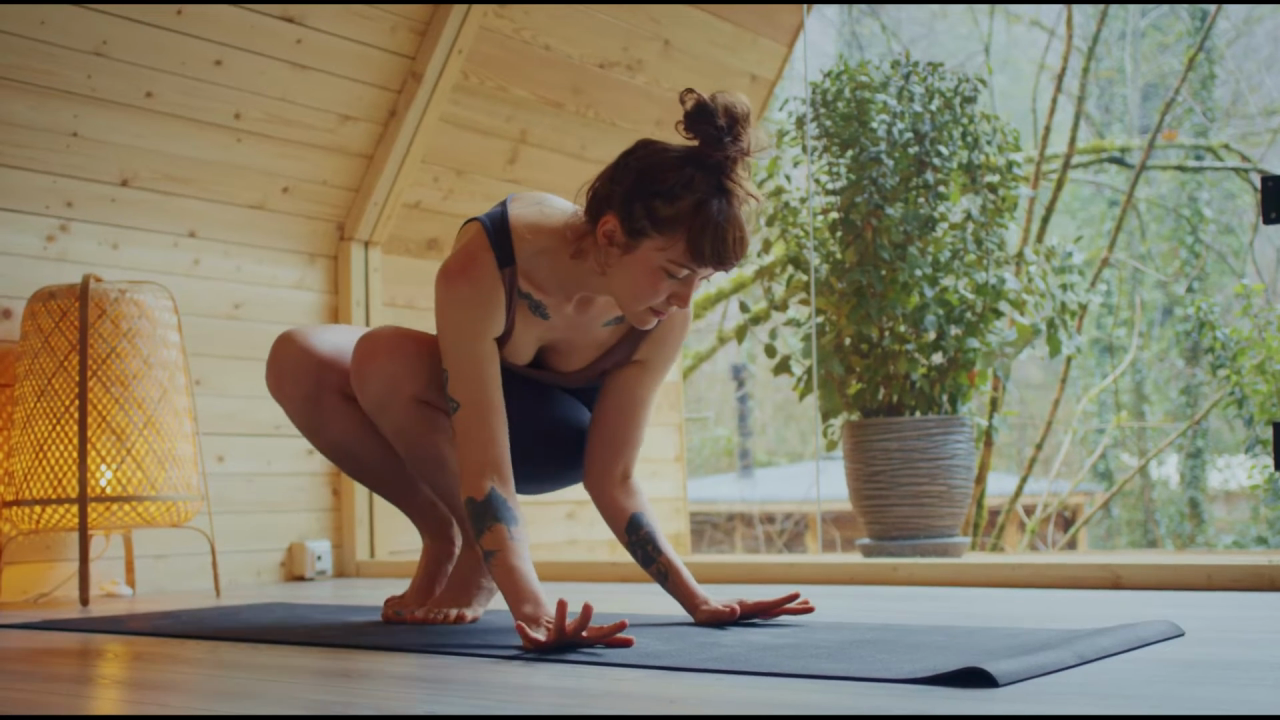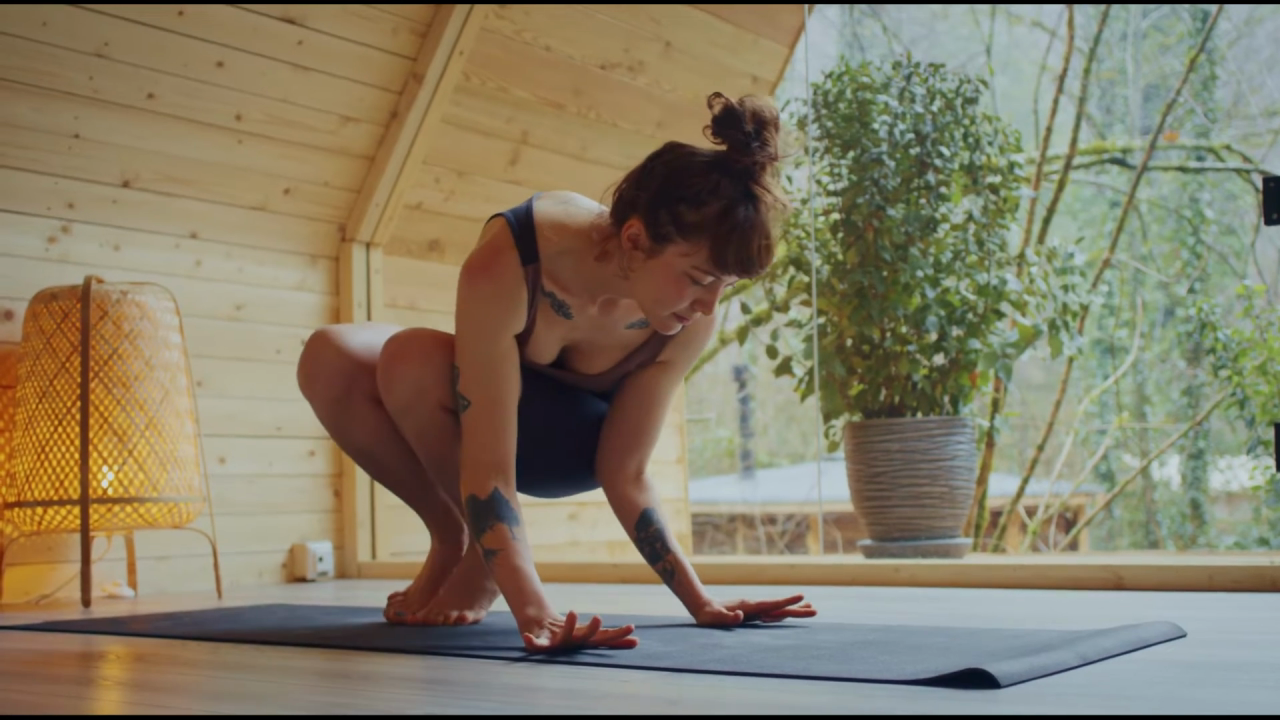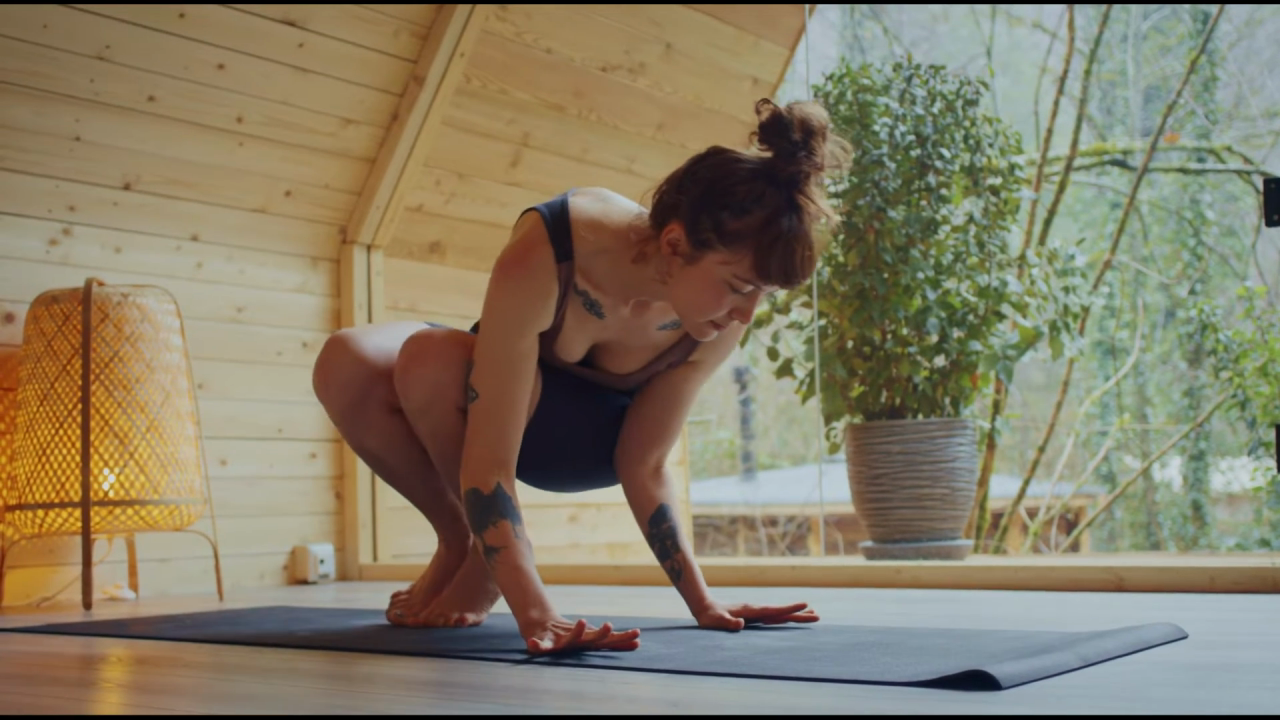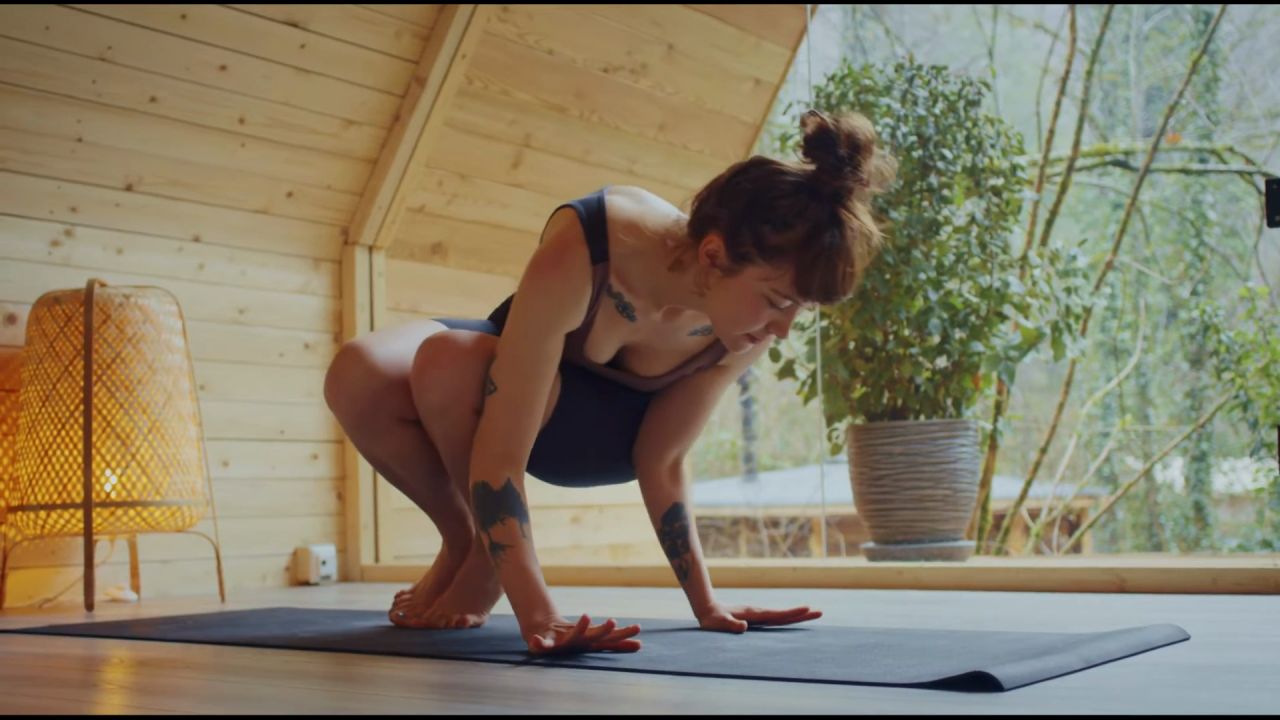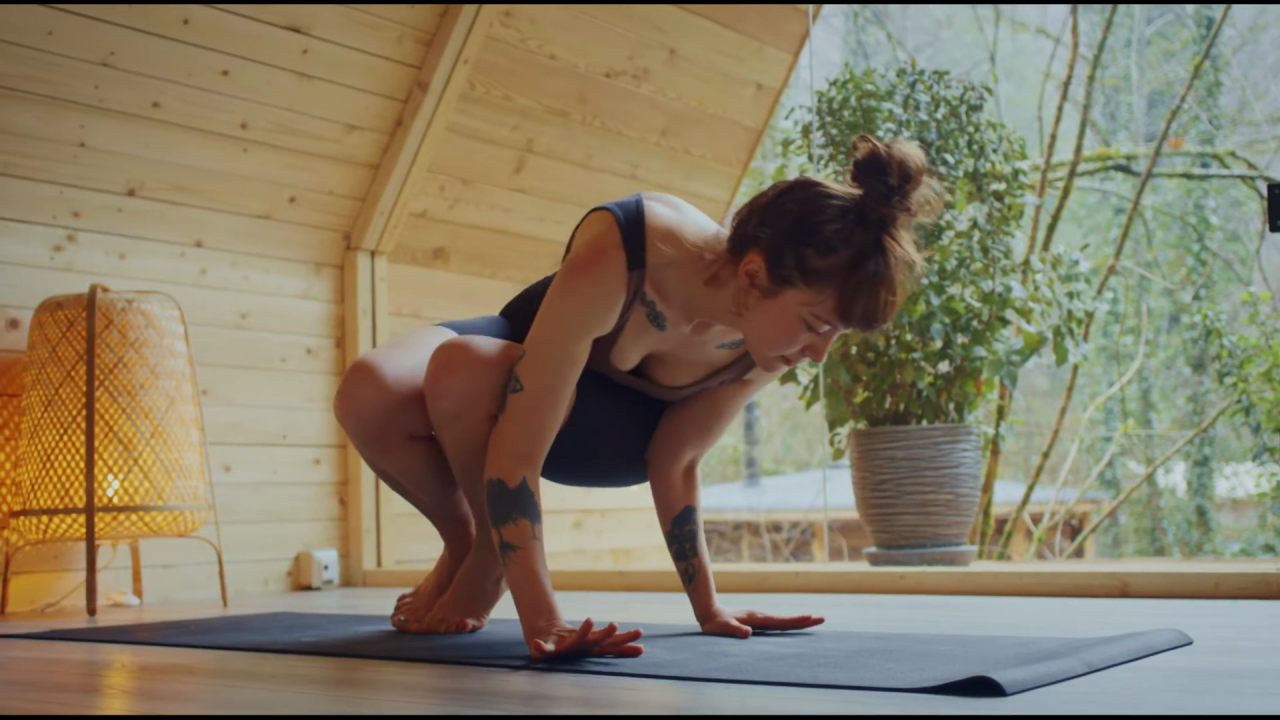
dt=0.3s
person 1, frame 1
left shoulder: (664, 322)
right shoulder: (481, 267)
left elbow: (613, 480)
right elbow: (486, 471)
left wrist: (696, 600)
right wrist: (534, 613)
left hip: (560, 433)
right hip: (452, 409)
left knee: (385, 365)
right knee: (297, 361)
left ankle: (480, 553)
right ankle: (441, 537)
person 1, frame 2
left shoulder: (690, 325)
right shoulder: (505, 264)
left elbow: (625, 475)
right elbow: (487, 468)
left wrist: (699, 601)
right wrist: (534, 613)
left hip: (575, 442)
right hip: (466, 410)
left knee: (414, 363)
right knee: (329, 360)
left ankle: (481, 558)
right ankle: (452, 538)
person 1, frame 3
left shoulder: (719, 325)
right shoulder: (540, 259)
left elbow: (643, 467)
right elbow: (489, 461)
left wrist: (703, 603)
right wrist: (536, 615)
left hip: (591, 436)
right hip: (489, 396)
left knee: (432, 365)
right knee: (345, 364)
left ankle: (487, 565)
right ankle: (458, 541)
person 1, frame 4
left shoulder: (743, 322)
right shoulder: (577, 255)
left elbow: (661, 461)
right elbow: (500, 455)
left wrist: (705, 602)
right wrist: (538, 617)
left hip: (603, 431)
right hip: (509, 362)
right knee: (358, 374)
left ankle: (486, 561)
right ankle: (464, 542)
person 1, frame 5
left shoulder: (770, 333)
right shoulder: (612, 260)
left elbow: (674, 463)
right elbow: (517, 450)
left wrist: (708, 606)
right wrist: (542, 621)
left hip: (615, 429)
right hip: (523, 354)
right knee: (370, 392)
left ankle: (492, 560)
right ankle: (466, 546)
